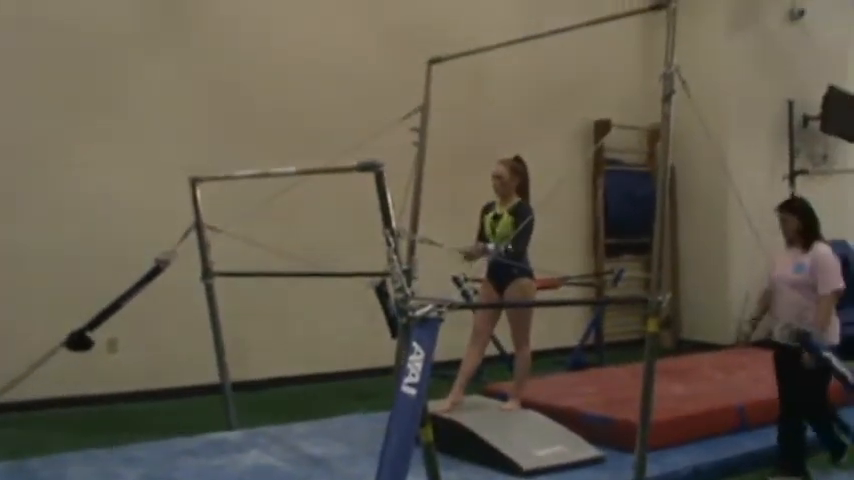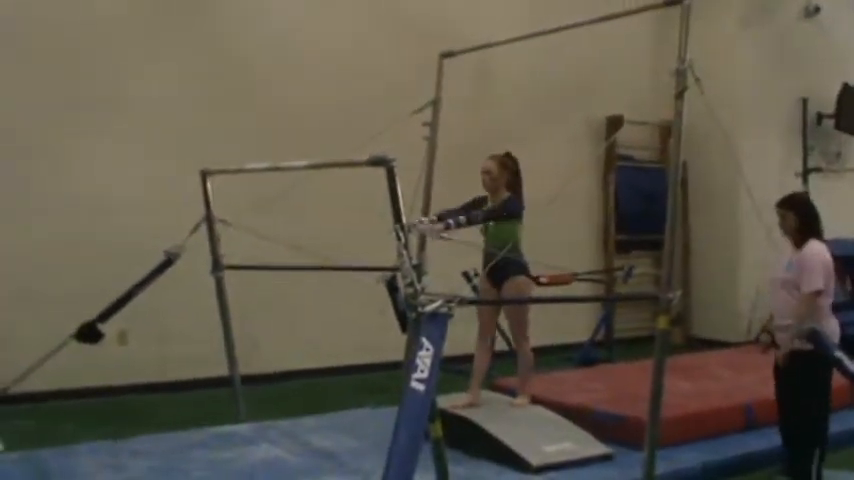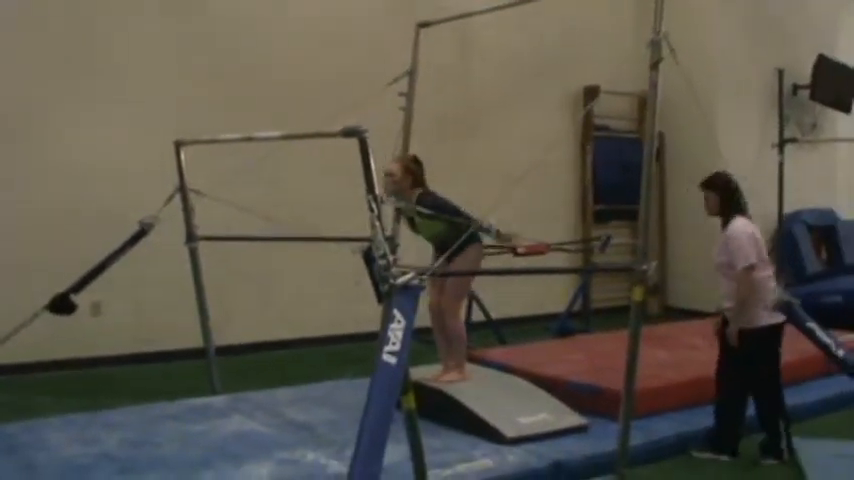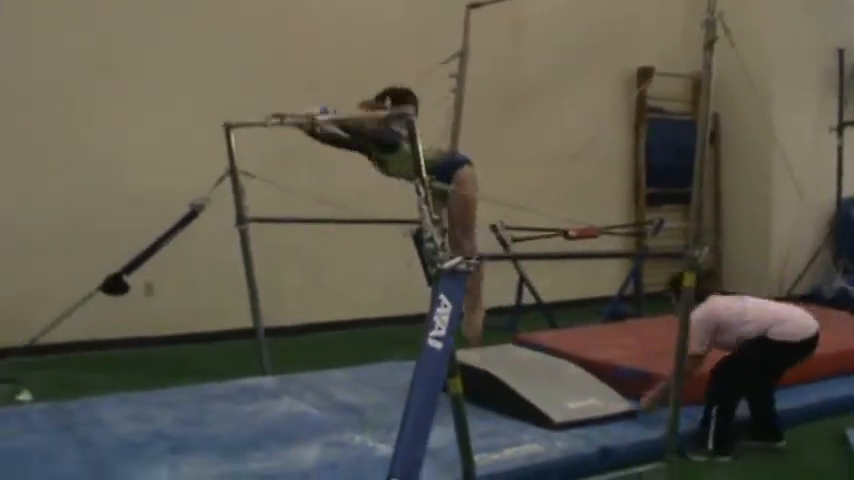
dt=0.7s
person 1, frame 1
left shoulder: (821, 255)
right shoulder: (784, 254)
left elbow: (828, 301)
right elbow: (772, 292)
left wrist: (814, 343)
right wrist: (755, 320)
left hip: (816, 344)
right hip: (785, 342)
left knee: (813, 402)
right knee: (789, 405)
left ankle: (840, 444)
person 1, frame 2
left shoulder: (814, 252)
right shoulder: (796, 251)
left elbow: (808, 303)
left wrist: (788, 343)
right wrist: (771, 331)
left hip: (811, 348)
right hip: (789, 344)
left knee: (810, 413)
right knee: (787, 410)
person 1, frame 3
left shoulder: (738, 231)
right shoulder: (730, 228)
left elbow: (747, 281)
left wrist: (732, 323)
right wrist: (726, 320)
left hip: (759, 321)
right hip: (742, 319)
left knee: (763, 386)
right knee: (728, 382)
left ankle: (778, 447)
right ankle: (723, 444)
person 1, frame 4
left shoulder: (701, 315)
right shoulder: (715, 305)
left elbow: (687, 365)
right elbow: (694, 361)
left wrist: (654, 395)
right wrist: (664, 389)
left hip: (790, 335)
right hip: (804, 329)
left knee: (724, 378)
right knee: (756, 377)
left ankle: (715, 446)
right ankle: (767, 433)
person 2, frame 1
left shoulder: (523, 211)
right shoulder: (487, 210)
left elbow: (519, 249)
right elbow: (482, 244)
left wrist: (489, 248)
right wrist: (471, 251)
left hip: (517, 277)
right hip: (493, 276)
left knee: (520, 341)
right knee: (477, 336)
left ankle: (515, 398)
right ankle: (456, 393)
person 2, frame 2
left shoulder: (512, 205)
right shoulder: (481, 202)
left elbow: (481, 217)
right elbow: (456, 213)
left wrist: (444, 226)
right wrist: (429, 221)
left hip: (514, 274)
right hip: (489, 273)
left knee: (520, 338)
right knee: (484, 335)
left ankle: (523, 393)
right ankle: (473, 393)
person 2, frame 3
left shoulder: (429, 201)
right shoulder: (402, 204)
left elbow: (467, 219)
left wrist: (497, 235)
left hip: (467, 250)
right hip: (445, 251)
left knee: (450, 307)
right knee: (435, 306)
left ankle: (459, 368)
right ankle: (448, 367)
person 2, frame 4
left shoulder: (387, 139)
right shoulder: (369, 145)
left elbow: (357, 128)
right elbow: (336, 138)
right wrist: (307, 124)
left hip: (458, 174)
right hip: (437, 185)
left knee: (465, 243)
right knee: (455, 247)
left ankle: (474, 308)
right ankle: (471, 309)
